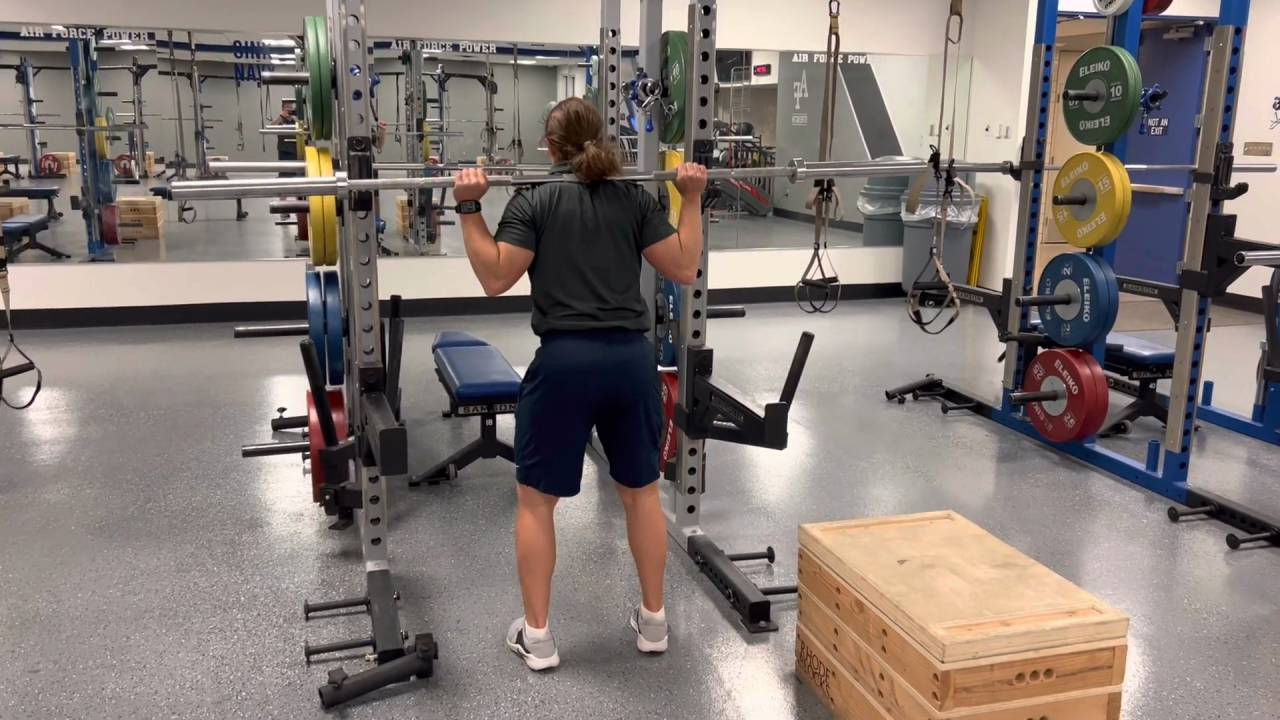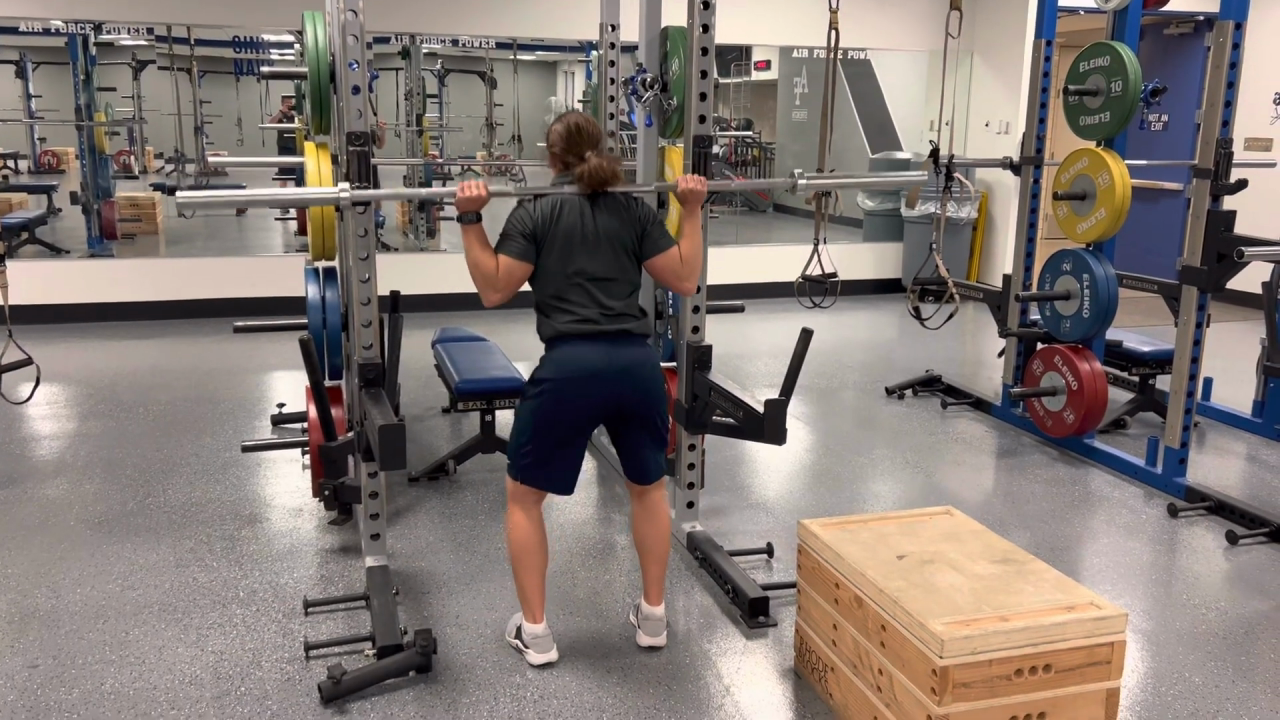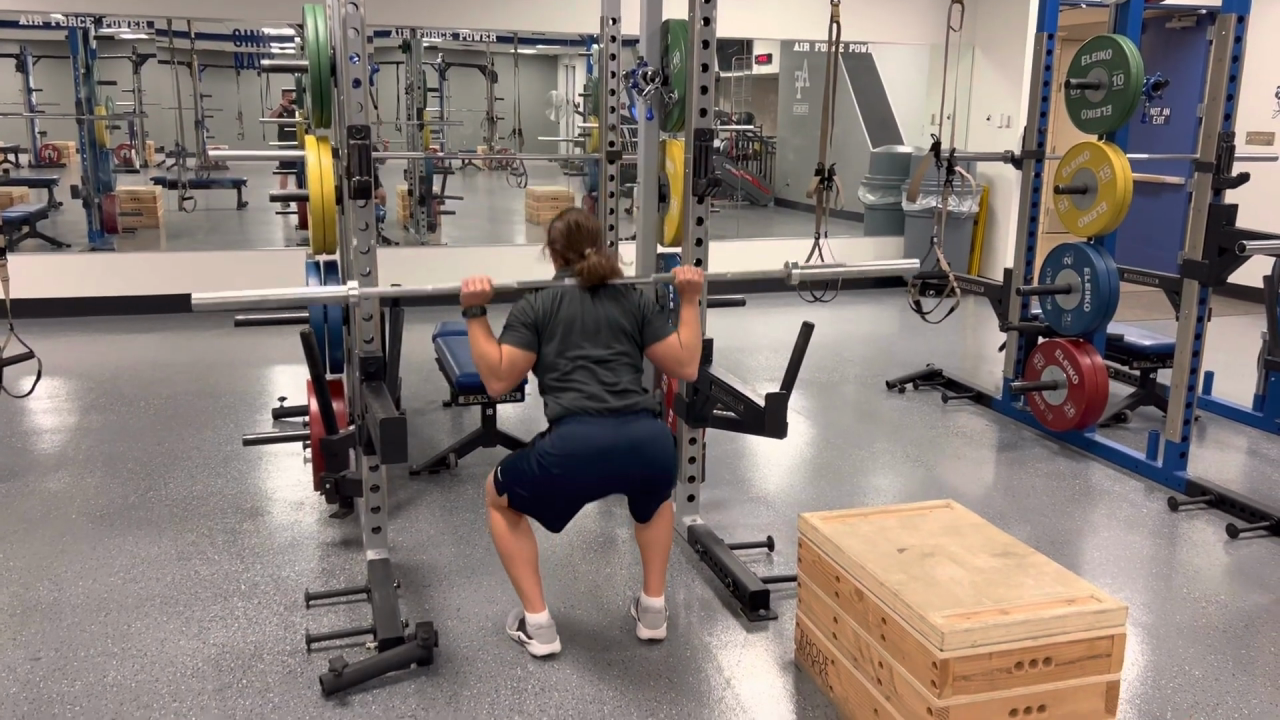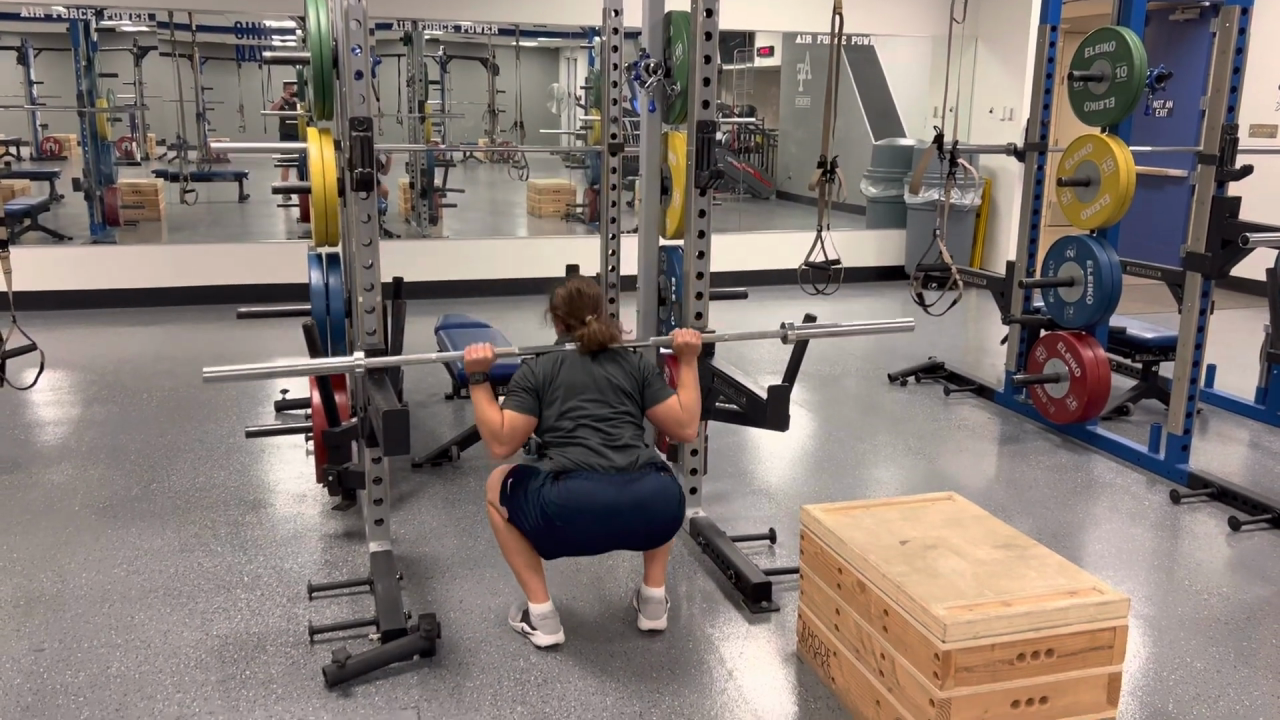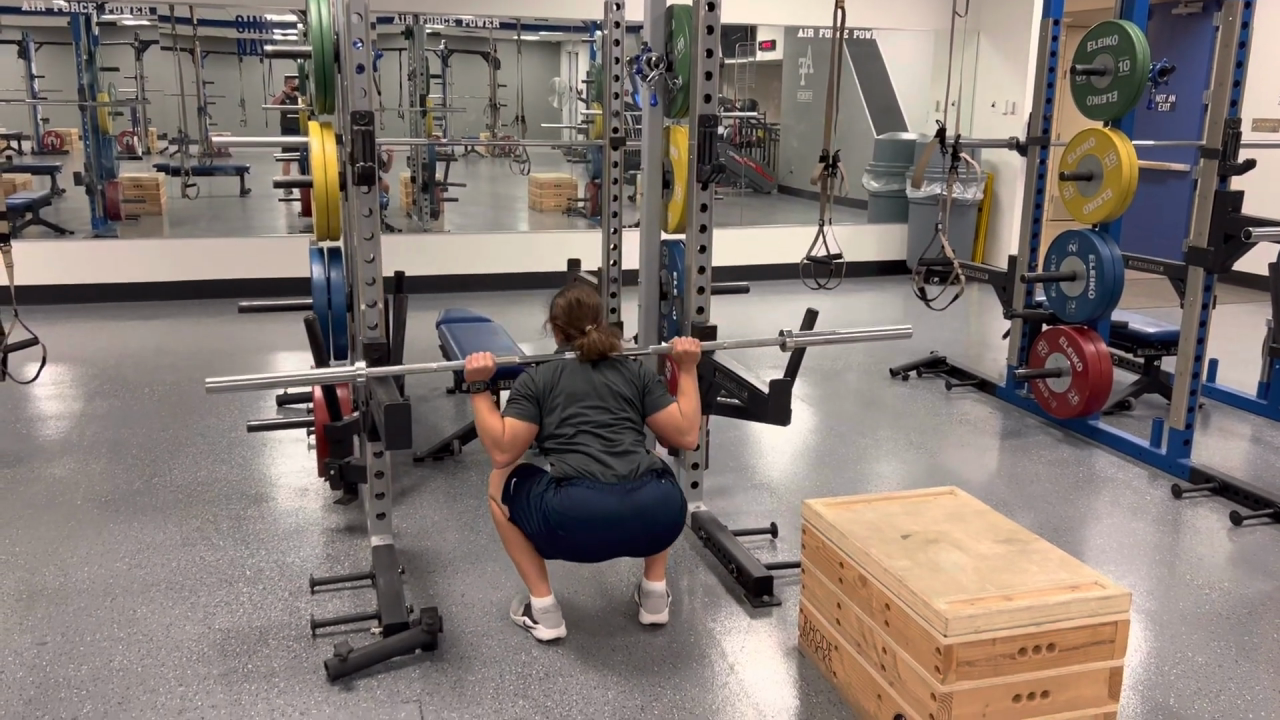
dt=0.4s
person 1, frame 1
left shoulder: (534, 201)
right shoulder: (636, 198)
left elbow: (495, 277)
right elbow: (684, 268)
left wrist: (468, 207)
right wrist: (692, 199)
left hip: (564, 362)
right hip: (632, 358)
left knee: (536, 499)
right knee: (642, 490)
left ankle: (537, 635)
right ankle: (654, 619)
person 1, frame 2
left shoulder: (535, 213)
right shoulder: (636, 210)
left elbow: (493, 290)
right elbow: (685, 280)
left wrist: (470, 219)
right wrist: (692, 211)
left hip: (569, 368)
right hip: (637, 363)
left knee: (524, 496)
right knee: (649, 488)
left ankle: (535, 630)
right ankle: (653, 615)
person 1, frame 3
left shoulder: (536, 305)
right shoulder: (637, 299)
left elbow: (498, 380)
right elbow: (686, 368)
left wrist: (475, 313)
right wrist: (690, 301)
left hip: (575, 447)
right hip: (650, 445)
left knee: (500, 499)
right knee: (655, 499)
left ankle: (537, 622)
right ankle: (653, 608)
person 1, frame 4
left shoulder: (537, 370)
right shoulder: (636, 363)
left elbow: (502, 443)
right elbow: (685, 428)
left wrist: (478, 379)
right wrist: (688, 362)
left hip: (578, 511)
right hip: (657, 511)
left knee: (498, 488)
left ankle: (541, 614)
right ankle: (653, 599)
person 1, frame 5
left shoulder: (537, 378)
right shoulder: (637, 371)
left elbow: (502, 452)
right elbow: (686, 436)
left wrist: (479, 388)
right wrist: (687, 369)
left hip: (579, 521)
right hip: (659, 518)
left knee: (501, 484)
left ankle: (543, 608)
right ankle: (654, 592)
